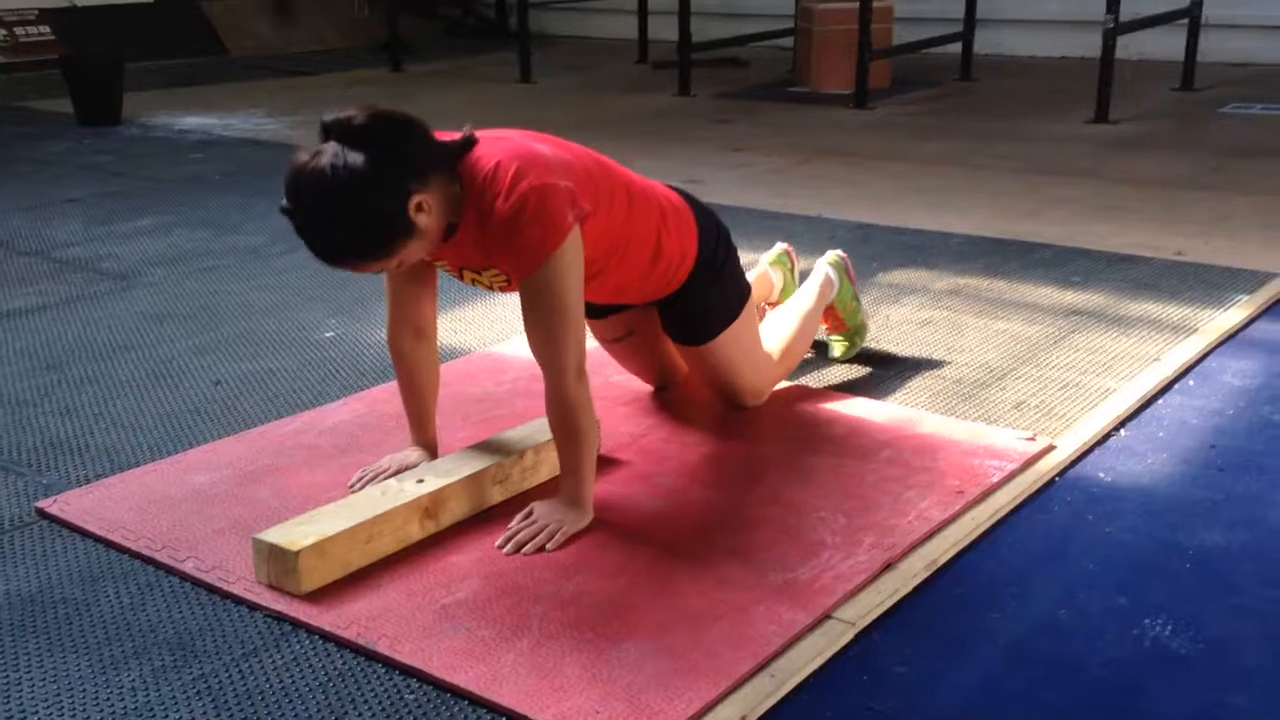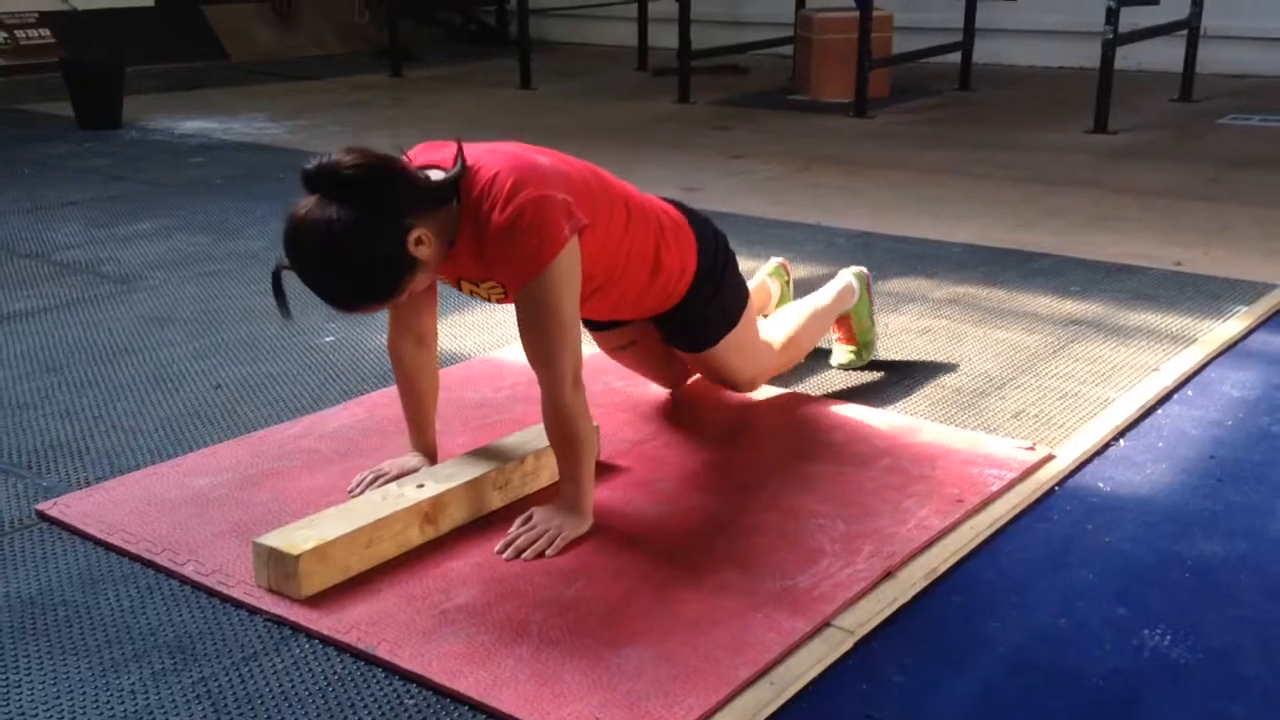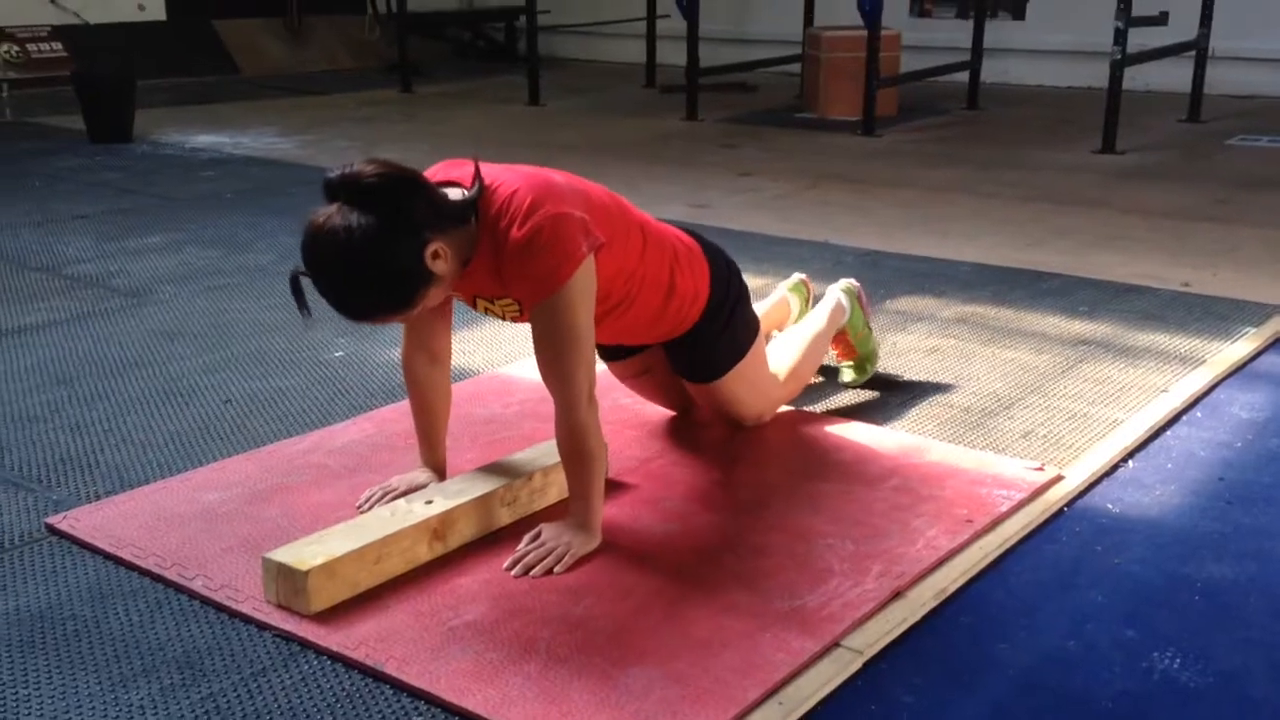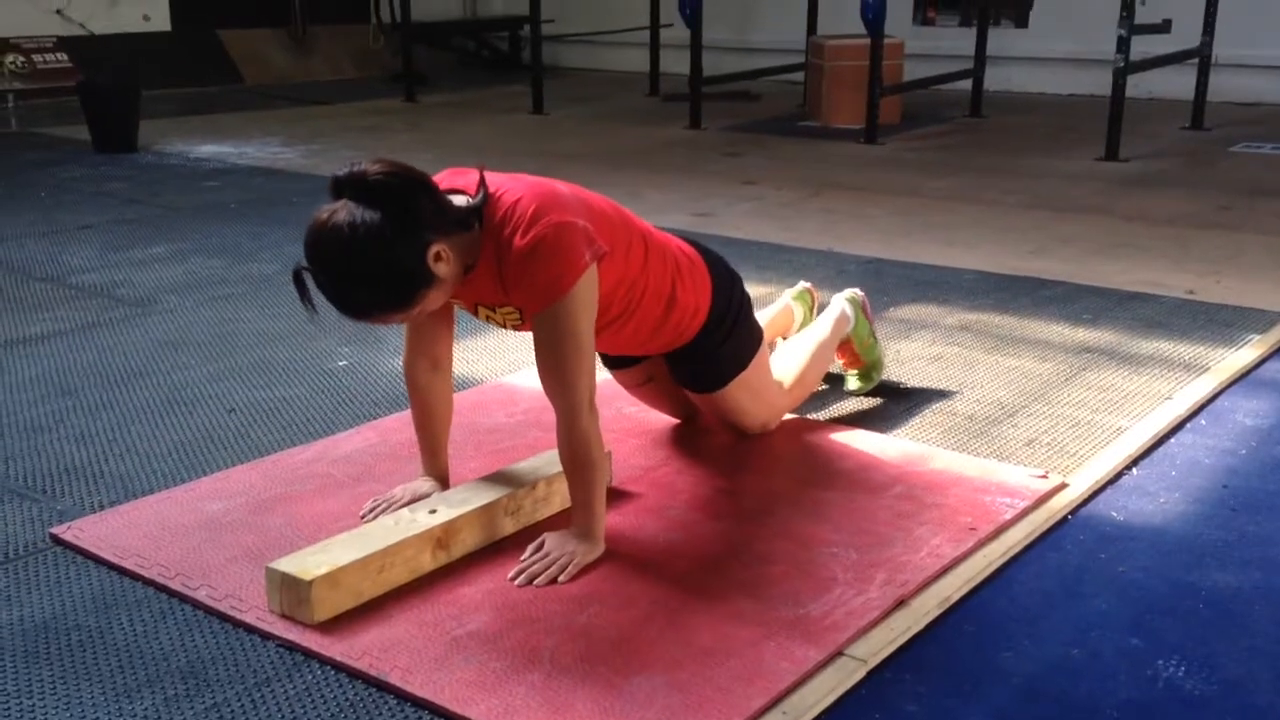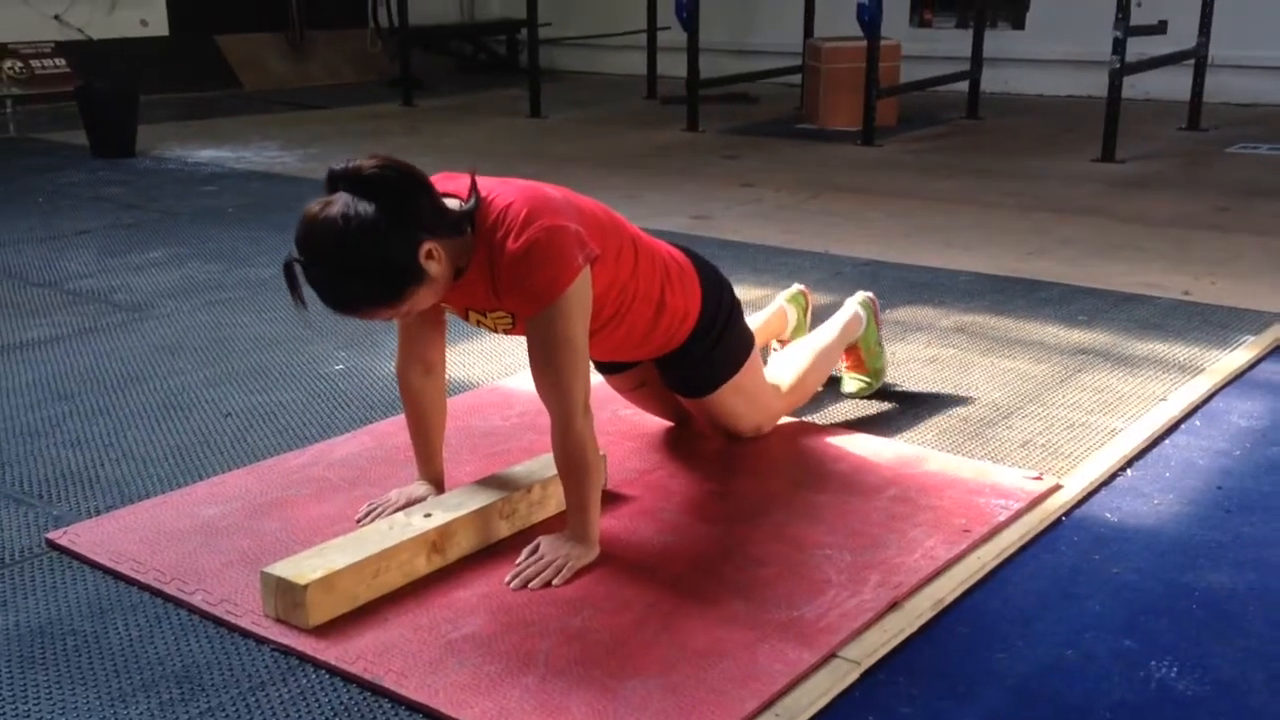
dt=0.4s
person 1, frame 1
left shoulder: (523, 202)
right shoulder: (407, 186)
left elbow: (564, 370)
right elbow: (409, 333)
left wrist: (576, 498)
right wrist: (422, 444)
left hip: (681, 251)
right hip: (611, 259)
left knee: (747, 387)
right knee: (668, 378)
left ankle: (827, 281)
right ankle: (770, 275)
person 1, frame 2
left shoulder: (522, 215)
right shoulder: (403, 201)
left elbow: (561, 379)
right elbow: (410, 340)
left wrist: (575, 505)
right wrist: (422, 450)
left hip: (681, 263)
right hip: (613, 270)
left knee: (747, 371)
right knee: (675, 376)
left ankle: (844, 291)
right ankle: (766, 286)
person 1, frame 3
left shoulder: (538, 233)
right shoulder: (420, 217)
left elbow: (574, 398)
right elbow: (425, 356)
left wrist: (584, 523)
right wrist: (432, 466)
left hip: (692, 292)
right hip: (625, 306)
left knee: (754, 406)
right knee: (693, 404)
left ankle: (837, 308)
right ankle: (787, 301)
person 1, frame 4
left shoulder: (541, 242)
right shoulder: (425, 222)
left elbow: (574, 406)
right elbow: (425, 364)
left wrist: (587, 532)
right wrist: (434, 474)
left hip: (694, 302)
right hip: (629, 313)
left knee: (761, 414)
right knee: (696, 413)
left ankle: (842, 317)
right ankle: (791, 309)
person 1, frame 5
left shoulder: (533, 246)
right shoulder: (416, 225)
left elbow: (568, 410)
right elbow: (417, 368)
left wrist: (581, 536)
right wrist: (428, 479)
left hip: (683, 307)
right hip: (620, 321)
left knee: (755, 417)
right knee: (689, 416)
left ankle: (852, 320)
right ankle: (783, 313)
